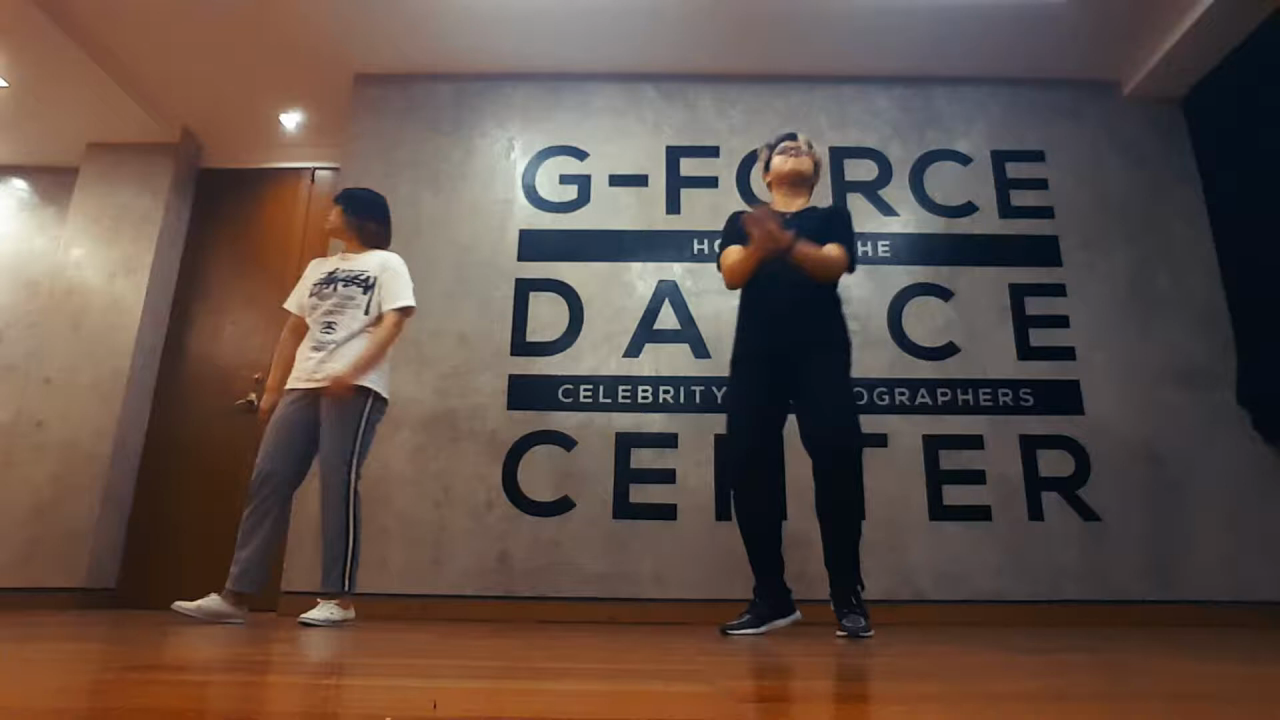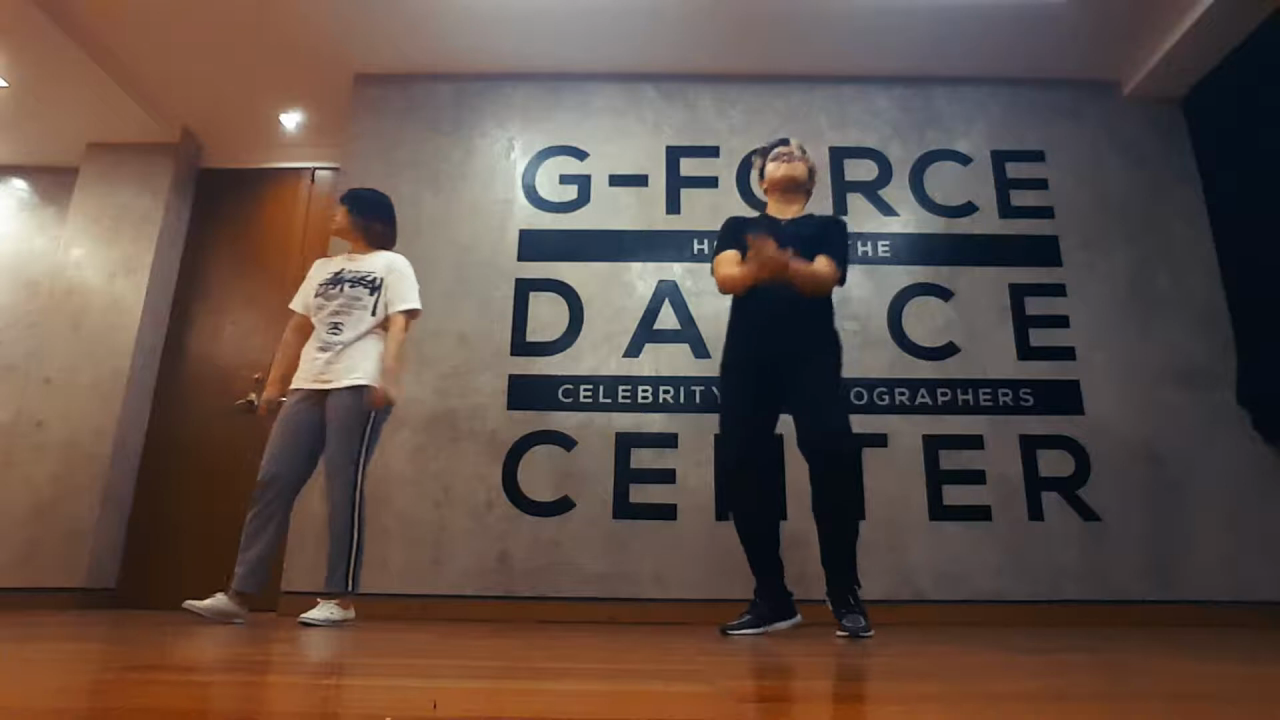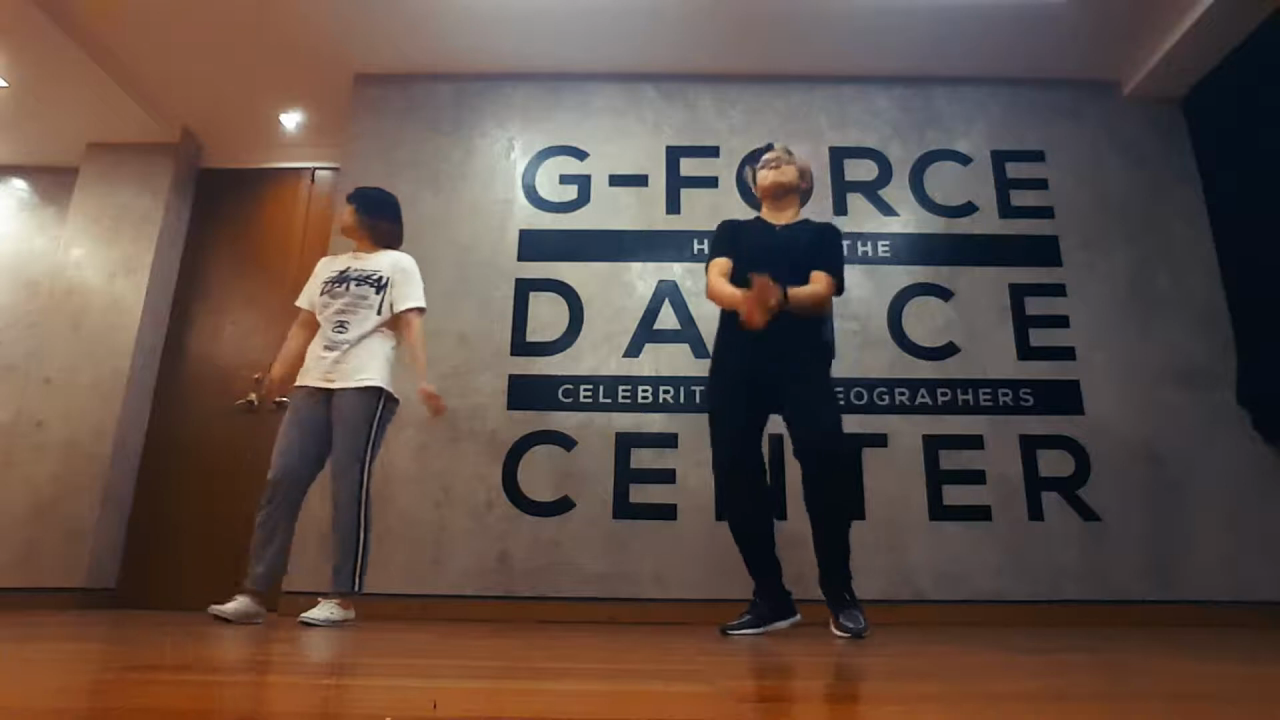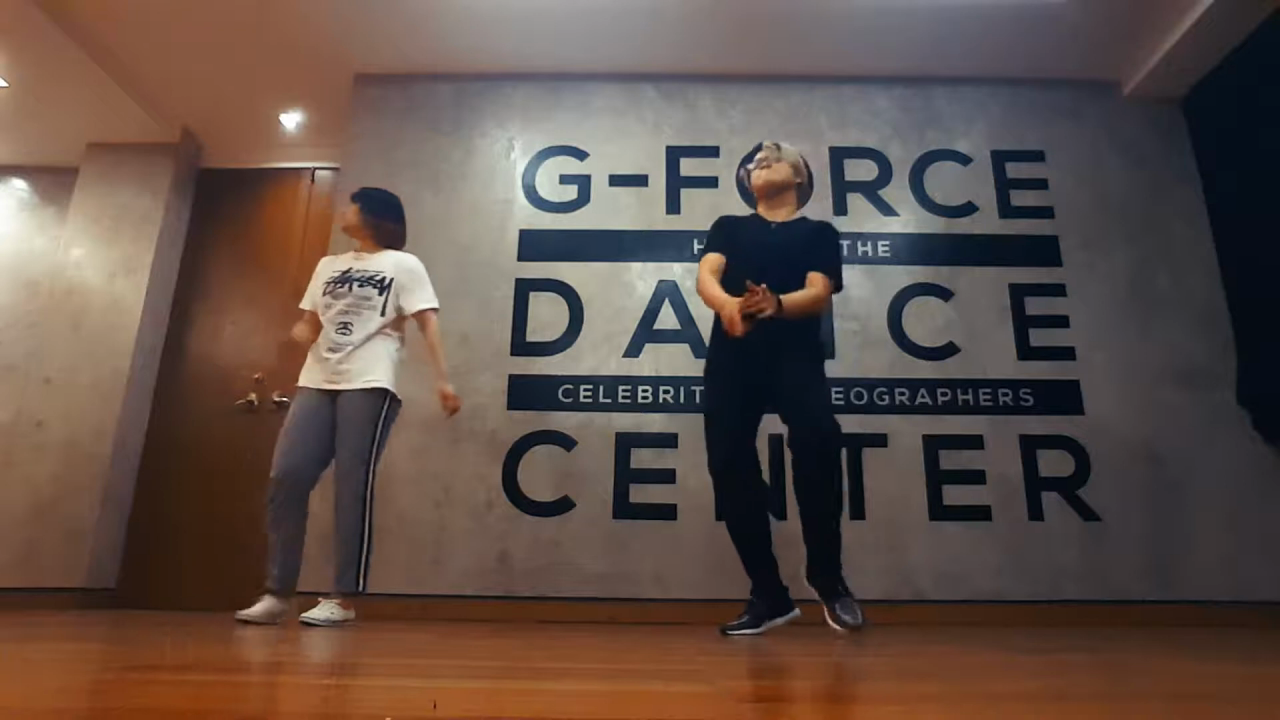
dt=0.1s
person 1, frame 1
left shoulder: (833, 217)
right shoulder: (742, 220)
left elbow: (834, 266)
right elbow: (731, 272)
left wrist: (787, 242)
right wrist: (759, 246)
left hip: (820, 348)
right hip: (756, 350)
left knee: (836, 452)
right knee: (749, 463)
left ankle: (846, 593)
right ankle: (771, 596)
person 1, frame 2
left shoulder: (828, 226)
right shoulder: (738, 226)
left elbow: (826, 279)
right elbow: (725, 279)
left wrist: (784, 265)
right wrist: (757, 269)
left hip: (810, 354)
right hip: (746, 356)
left knee: (831, 454)
right knee: (744, 467)
left ankle: (844, 593)
right ankle: (771, 597)
person 1, frame 3
left shoulder: (822, 234)
right shoulder: (732, 231)
left elbow: (822, 294)
right elbow: (714, 282)
left wrist: (782, 297)
right wrist: (744, 300)
left hip: (801, 357)
right hip: (736, 361)
left knee: (823, 447)
right knee: (734, 469)
left ankle: (838, 588)
right ankle: (771, 597)
person 1, frame 4
left shoulder: (818, 233)
right shoulder: (728, 227)
left elbow: (819, 295)
right elbow: (705, 278)
left wrist: (777, 305)
right wrist: (728, 306)
left hip: (795, 355)
right hip: (731, 360)
left knee: (819, 439)
right knee: (730, 467)
left ankle: (828, 578)
right ankle: (768, 595)
person 2, frame 1
left shoulder: (388, 265)
right shoulder: (317, 269)
left elbow: (391, 324)
right elbow: (293, 330)
left wrist: (352, 371)
right wrist: (272, 387)
left hip: (355, 386)
right hip: (303, 385)
left knee: (338, 483)
right knee: (268, 480)
left ankle: (337, 599)
right ankle: (232, 596)
person 2, frame 2
left shoulder: (394, 265)
right shoulder: (322, 268)
left elbow: (398, 326)
right elbow: (297, 329)
left wrist: (390, 378)
right wrist: (274, 383)
left hip: (360, 385)
right hip: (309, 385)
left knee: (344, 483)
right knee: (274, 480)
left ankle: (338, 598)
right ankle: (238, 594)
person 2, frame 3
left shoulder: (399, 264)
right shoulder: (326, 267)
left elbow: (410, 323)
right elbow: (305, 325)
left wrist: (422, 379)
right wrist: (281, 366)
left hip: (366, 385)
right hip: (315, 383)
left knee: (350, 485)
right knee: (283, 480)
left ankle: (342, 598)
right ankle: (254, 593)
person 2, frame 4
left shoulder: (405, 265)
right shoulder: (328, 266)
left elbow: (428, 322)
right elbow: (310, 322)
left wrist: (443, 379)
right wrist: (298, 333)
left hip: (370, 385)
right hip: (317, 383)
left knee: (353, 485)
right knee: (286, 478)
left ankle: (343, 598)
right ankle: (277, 592)
